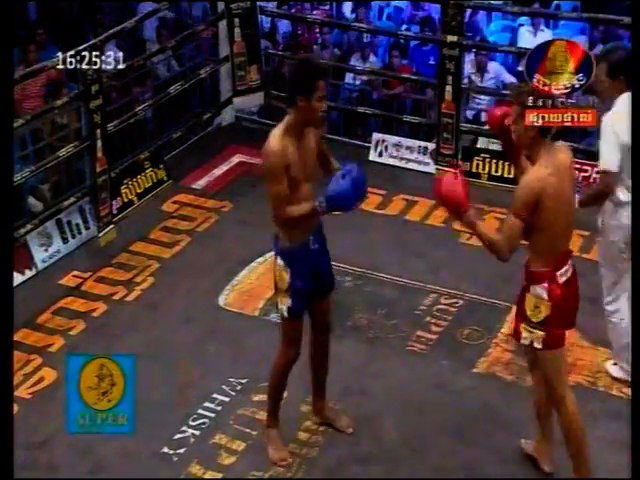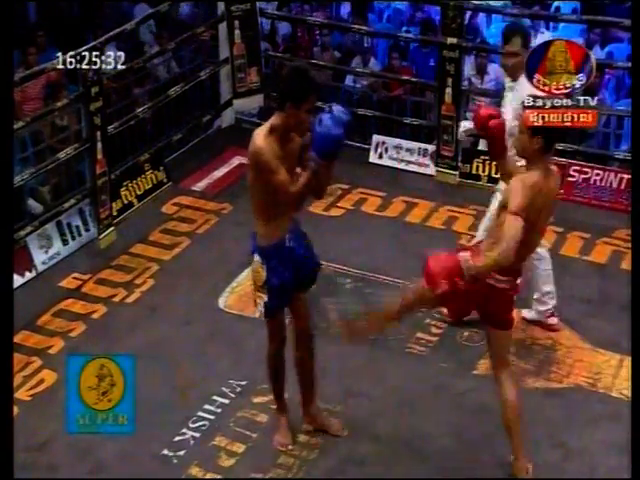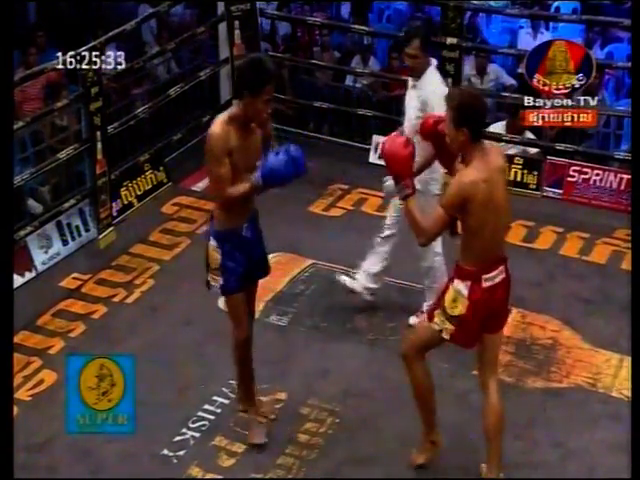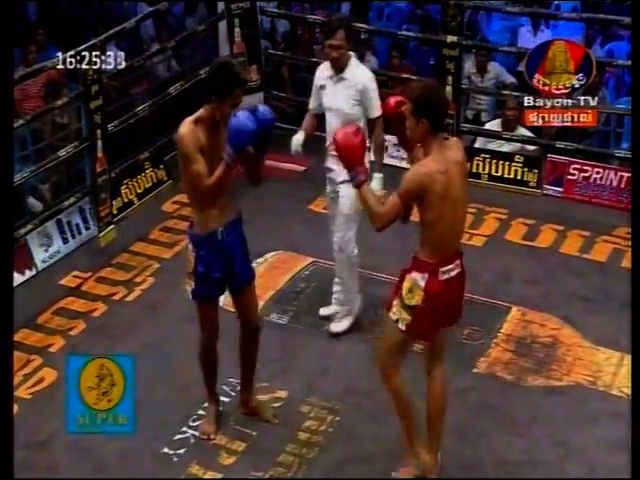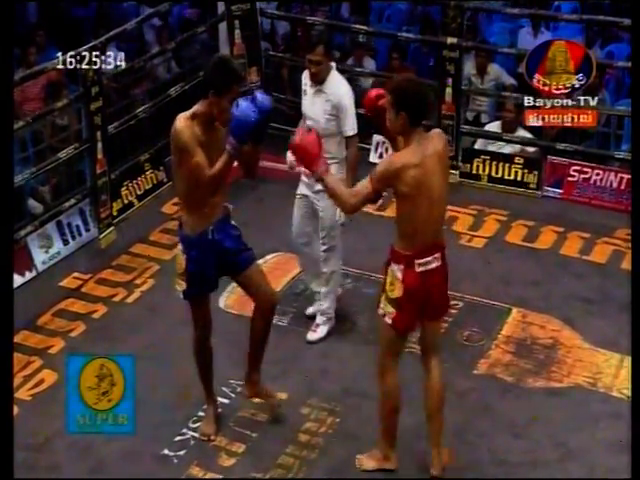
dt=0.7s
person 1, frame 1
left shoulder: (313, 131)
right shoulder: (276, 148)
right elbow: (283, 215)
left wrist: (346, 180)
right wrist: (326, 203)
left hip: (317, 241)
right hip: (292, 252)
left knee: (322, 329)
right knee: (290, 348)
left ankle: (320, 405)
right ankle: (272, 427)
person 1, frame 2
left shoulder: (298, 136)
right shoulder: (262, 145)
left elbow: (319, 190)
right elbow: (293, 198)
left wrist: (327, 152)
right wrist: (317, 158)
left hip: (294, 238)
right hip: (270, 249)
left knee: (305, 332)
right knee: (277, 338)
left ankle: (311, 411)
right ankle: (282, 413)
person 1, frame 3
left shoulder: (261, 124)
right shoulder: (219, 133)
left elbow: (269, 166)
right elbow: (225, 197)
left wrist: (286, 162)
right wrist: (261, 179)
left hip: (251, 227)
right hip: (226, 236)
left knee: (249, 316)
right knee: (241, 327)
left ankle: (247, 392)
right ankle: (249, 412)
person 1, frame 4
left shoulder: (231, 127)
right shoulder: (188, 134)
left elbow: (255, 178)
right elbow: (205, 192)
left wrist: (258, 145)
right wrist: (230, 156)
left hip: (233, 229)
right hip: (206, 239)
left knee: (252, 323)
right knee: (209, 331)
left ankle: (247, 396)
right ankle: (212, 403)
person 1, frame 5
left shoulder: (224, 121)
right shoulder: (184, 128)
left elbow: (249, 168)
right elbow: (208, 183)
left wrist: (254, 135)
right wrist: (233, 146)
left hip: (224, 227)
right hip: (196, 237)
left knee: (266, 301)
right knee: (202, 328)
left ankle: (253, 378)
right ankle: (211, 404)
person 2, frame 1
left shoulder: (534, 182)
right shoulder: (563, 154)
left elbow: (503, 248)
left wrist: (464, 212)
right wrist: (510, 147)
left hip: (544, 287)
right hip: (564, 276)
left knee: (558, 388)
right knee: (540, 366)
right ankle: (542, 446)
person 2, frame 2
left shoulder: (524, 183)
right shoulder: (551, 174)
left elbow: (505, 252)
left wrist: (461, 266)
right wrist: (497, 144)
left hip: (482, 283)
right hip: (507, 285)
left knee: (415, 294)
right knee: (503, 370)
left ankle: (369, 324)
person 2, frame 3
left shoulder: (465, 182)
right shoulder: (496, 156)
left elbow: (424, 235)
left wrist: (403, 184)
right wrist: (441, 145)
left hip: (470, 287)
right hip: (498, 279)
left knee: (412, 350)
right knee: (489, 378)
left ankle: (431, 439)
person 2, frame 4
left shoulder: (422, 174)
right shoulder: (456, 149)
left elbow: (379, 220)
left wrist: (357, 173)
right wrist: (402, 135)
left hip: (427, 279)
right hip: (454, 272)
left knee: (388, 361)
right knee: (435, 364)
person 2, frame 5
left shoulder: (395, 164)
right shoulder: (437, 141)
left elbow: (351, 201)
left wrist: (318, 167)
right wrist: (389, 120)
left hip: (405, 271)
right hip: (435, 266)
left knee: (388, 364)
right knee: (432, 357)
left ankle: (386, 452)
right ankle: (438, 453)
person 3, frame 1
left shoulder: (614, 118)
left elbow: (606, 185)
left wrist: (578, 200)
left hip: (621, 212)
right hip: (626, 209)
left knee: (616, 296)
right knee: (622, 286)
left ankle: (628, 366)
person 3, frame 2
left shoulder: (529, 90)
right shoulder: (512, 82)
right wrist: (476, 124)
right hip: (513, 174)
left knee: (486, 240)
right ankle: (545, 310)
person 3, frame 3
left shoulder: (434, 89)
right shoulder: (415, 79)
left elbow: (436, 146)
left hip: (425, 175)
left knee: (427, 243)
right knee: (389, 228)
left ankle: (434, 307)
right ankle: (365, 282)
person 3, frame 4
left shoulder: (363, 78)
right shoulder: (321, 73)
left elbow: (377, 127)
left wrist: (377, 173)
right wrist: (301, 134)
right hip: (331, 163)
left knee: (343, 239)
right knee: (338, 237)
left ankle: (350, 307)
right ankle: (342, 300)
person 3, frame 5
left shoulder: (341, 92)
right shoulder: (306, 79)
left elbow: (352, 145)
left hip: (330, 176)
right hip: (307, 172)
left knee: (328, 248)
right knee: (301, 237)
left ankle: (326, 315)
right ankle: (323, 293)
